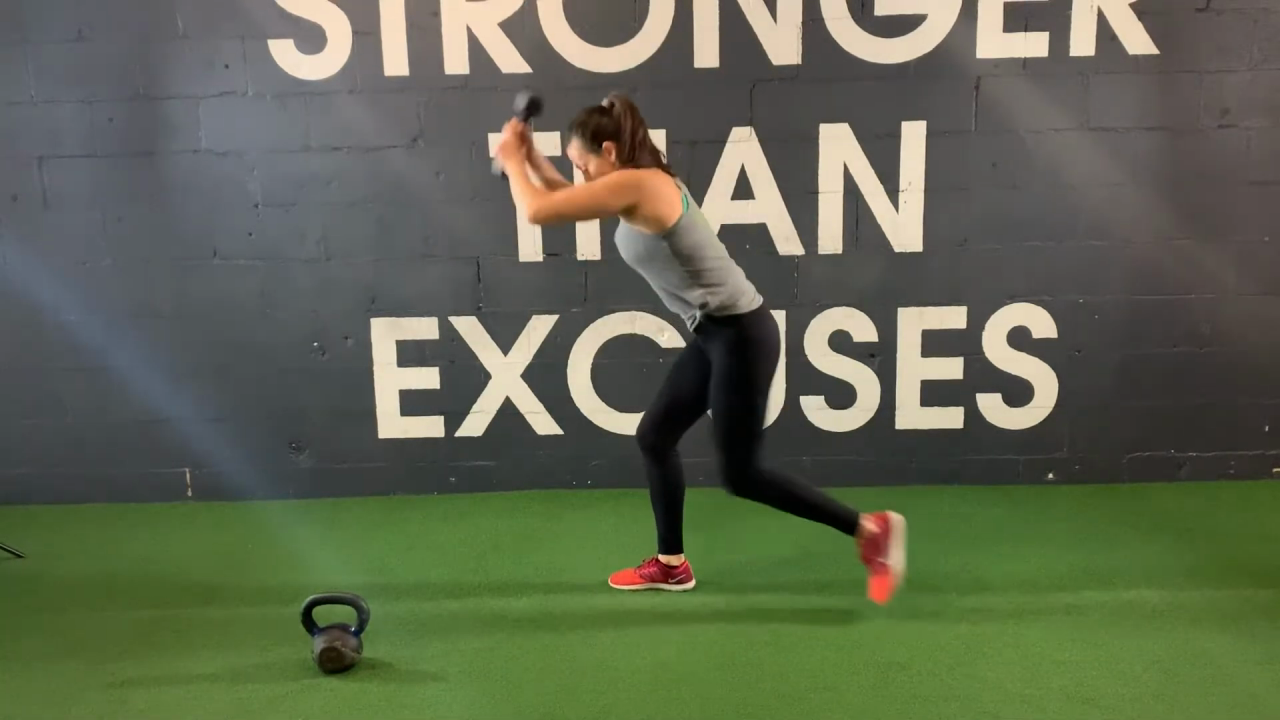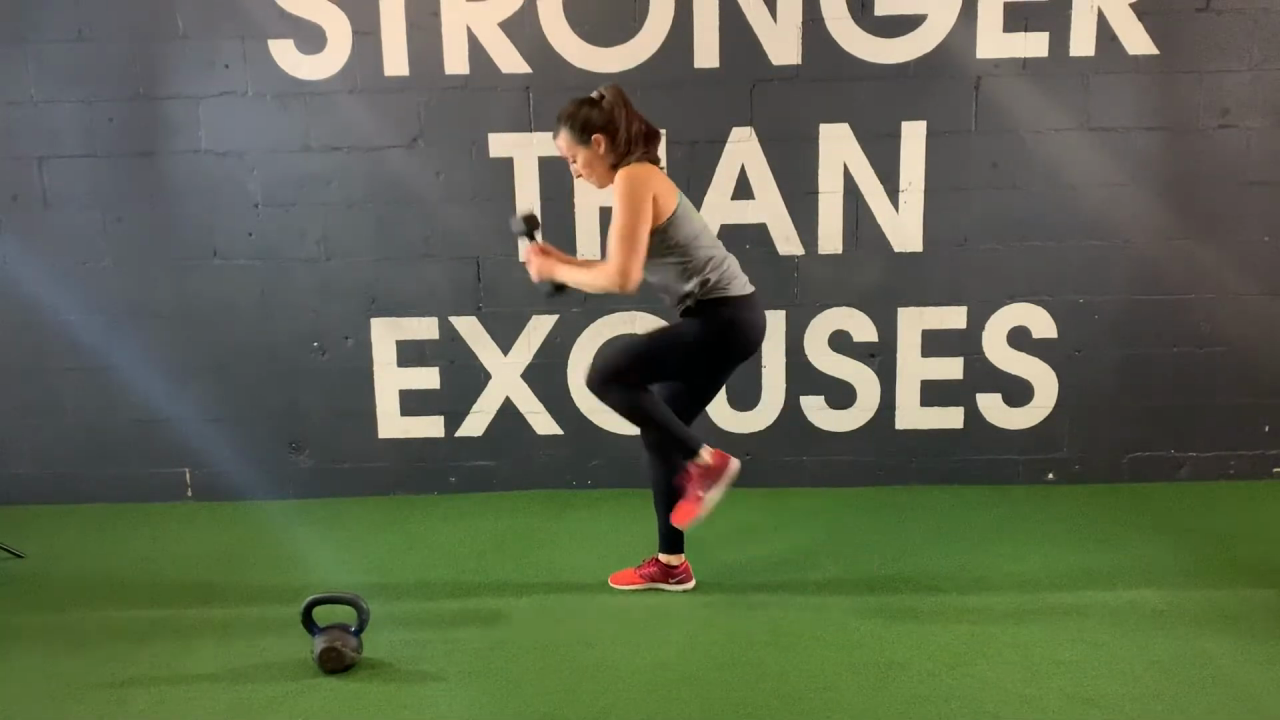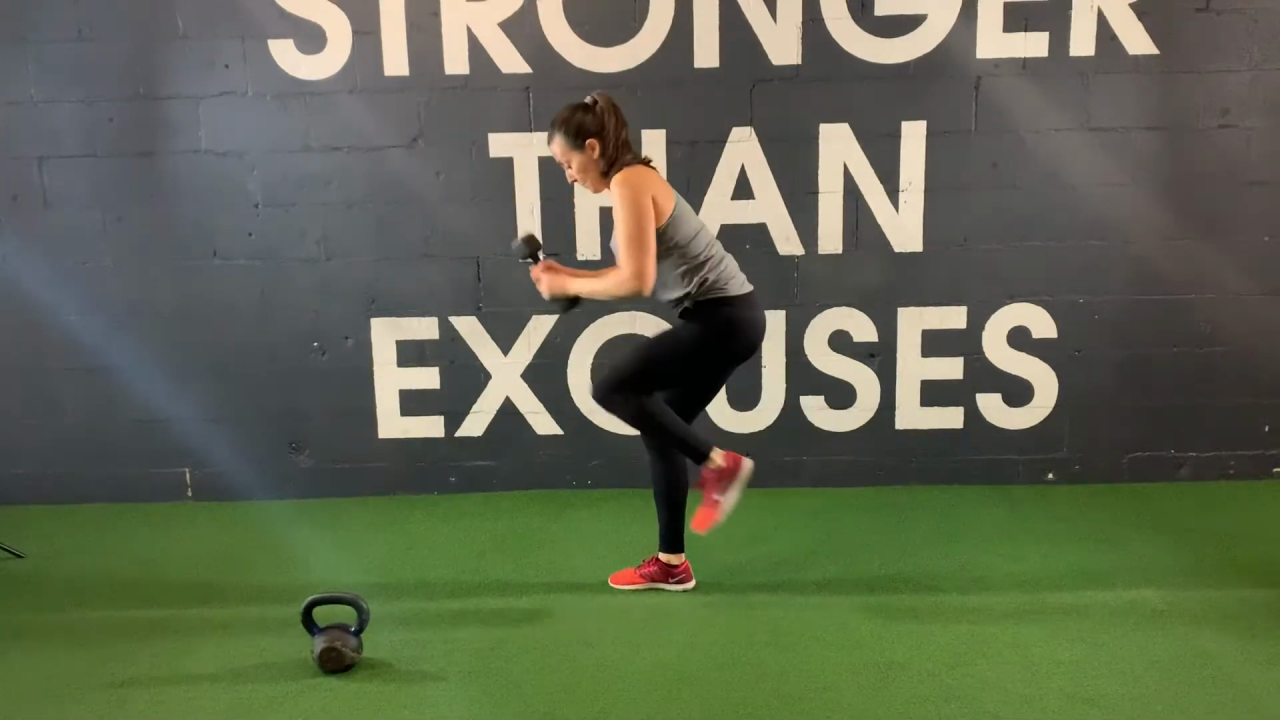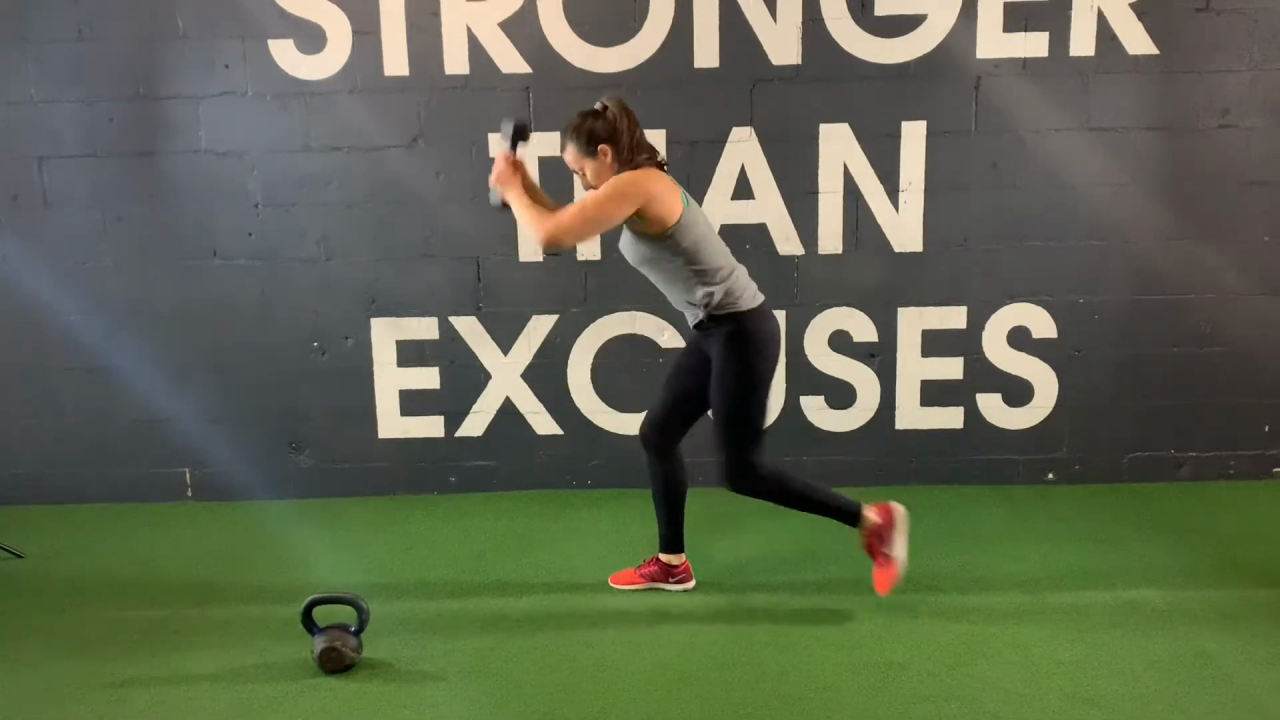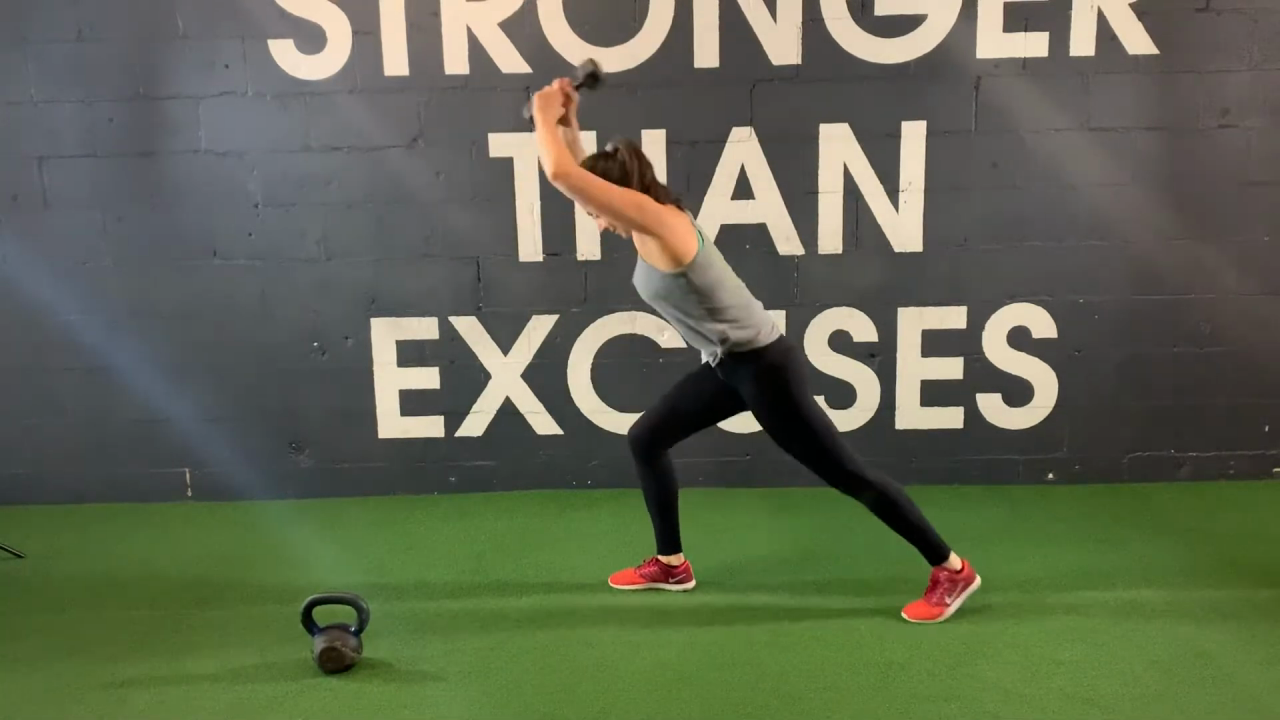
dt=0.2s
person 1, frame 1
left shoulder: (636, 183)
right shoulder: (646, 182)
left elbow: (537, 211)
right elbow: (561, 199)
left wrist: (511, 159)
right wrist: (532, 160)
left hip: (737, 334)
right hip: (713, 336)
left knee: (740, 474)
right knee: (654, 436)
left ankle: (871, 530)
right ankle: (670, 563)
person 1, frame 2
left shoulder: (634, 180)
right shoulder: (632, 177)
left elbow: (622, 279)
right elbow: (629, 269)
left wrist: (562, 273)
right wrist: (562, 262)
left hip: (728, 318)
right hip: (715, 317)
left knee: (606, 375)
right knee: (662, 434)
left ankle: (704, 462)
right ankle: (671, 563)
person 1, frame 3
left shoulder: (631, 184)
right shoulder: (628, 182)
left elbow: (634, 282)
right elbow: (625, 270)
left wrist: (569, 284)
right wrist: (561, 274)
left hip: (728, 317)
right hip: (710, 317)
left knee: (612, 388)
right knee: (656, 429)
left ankle: (718, 464)
right ankle: (671, 563)
person 1, frame 4
left shoulder: (636, 186)
right shoulder: (635, 183)
left elbow: (551, 235)
right elbow: (561, 228)
left wrist: (513, 191)
right wrist: (524, 189)
left hip: (742, 330)
right hip: (715, 329)
left knee: (740, 472)
right knee: (658, 436)
left ankle: (874, 520)
right ankle: (671, 563)
person 1, frame 5
left shoulder: (656, 220)
right shoulder: (652, 215)
left elbow: (560, 176)
right elbow: (581, 178)
left wrist: (545, 117)
right wrist: (565, 124)
left hip: (763, 366)
right hip: (730, 364)
left knee: (844, 474)
right knee: (646, 440)
left ankle: (953, 572)
right ankle: (671, 564)
